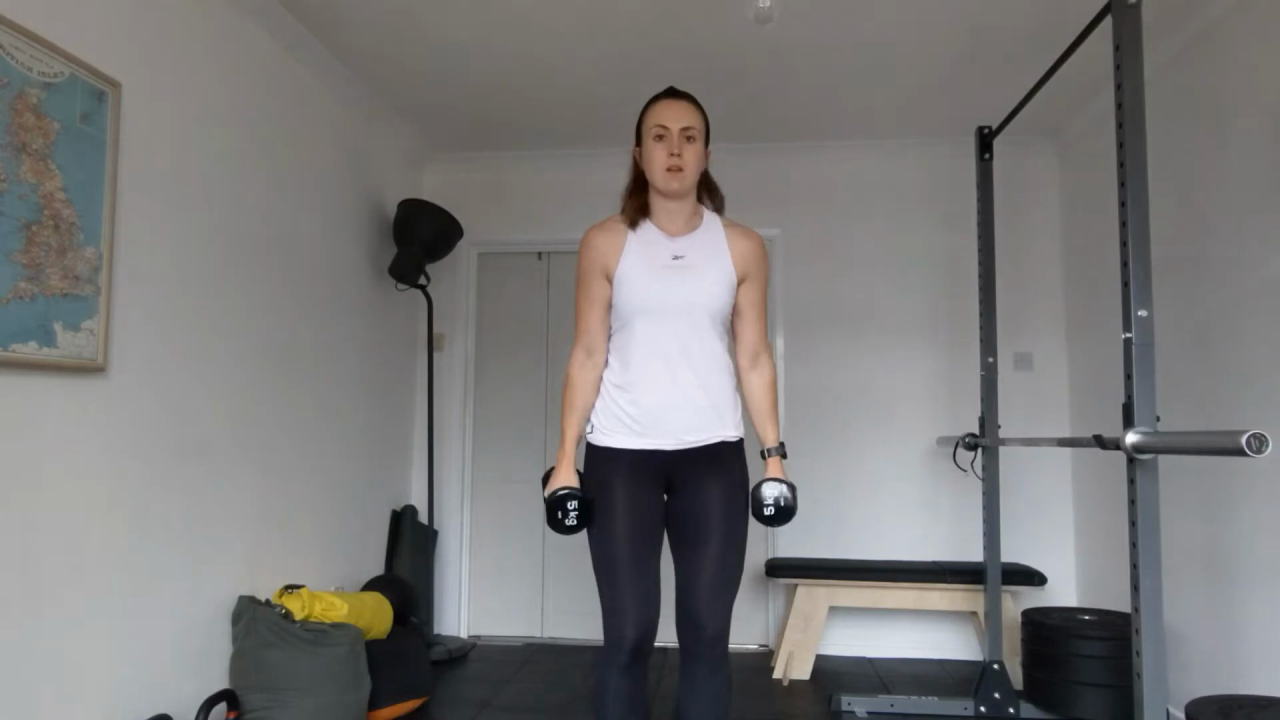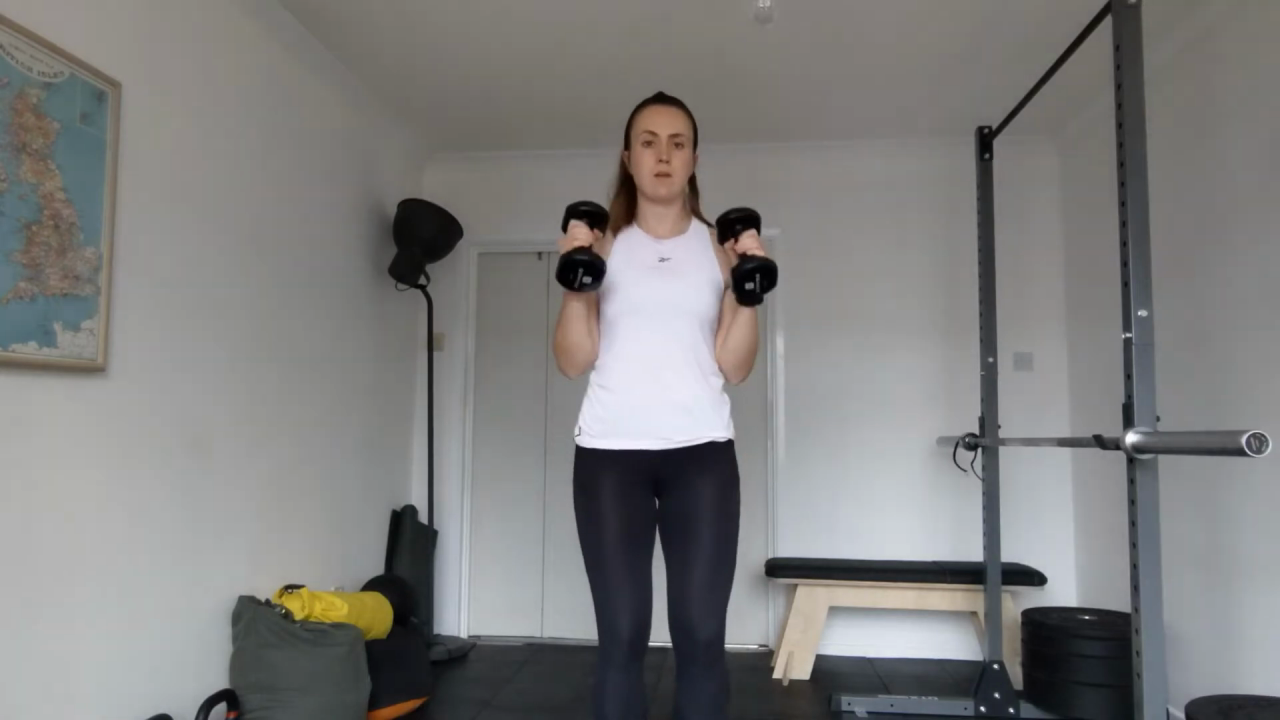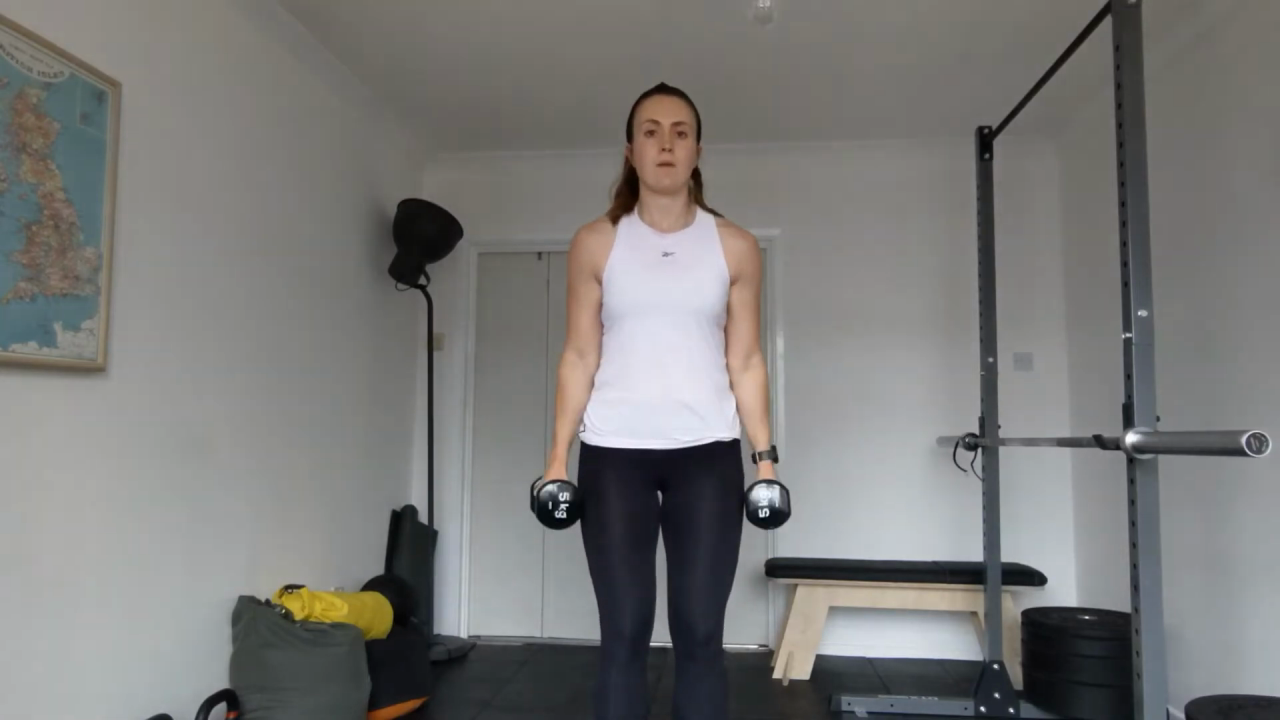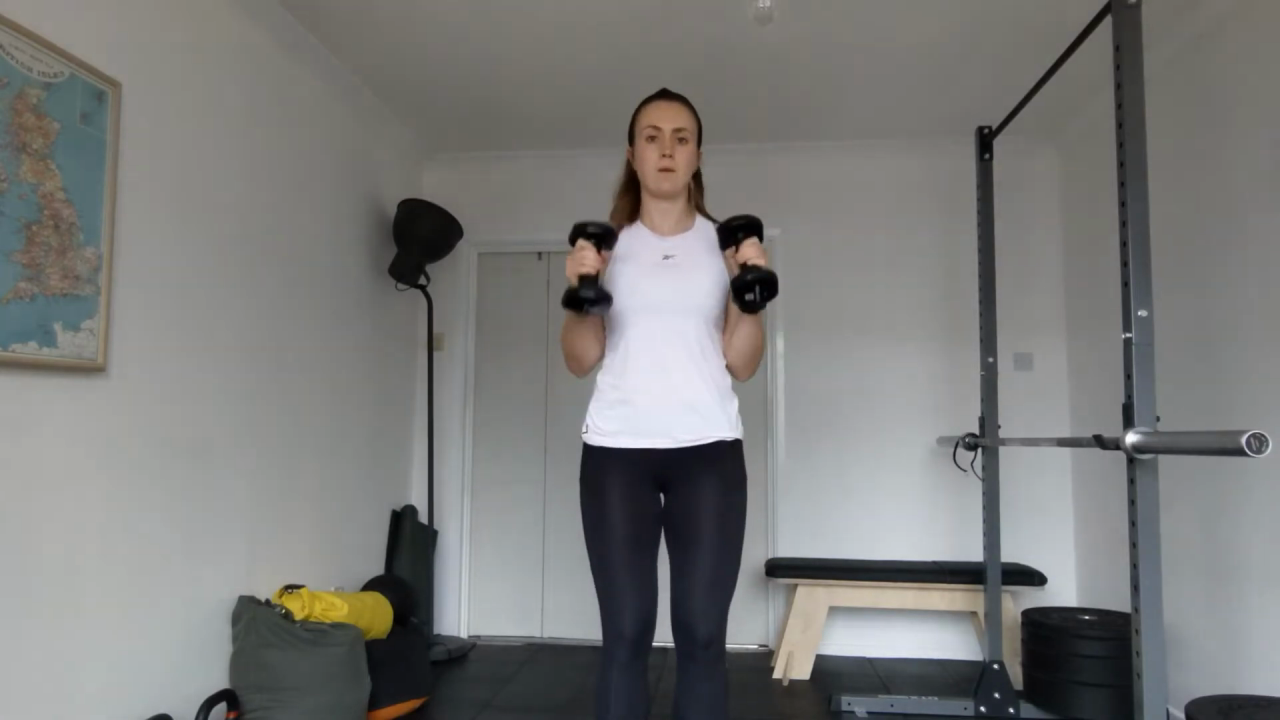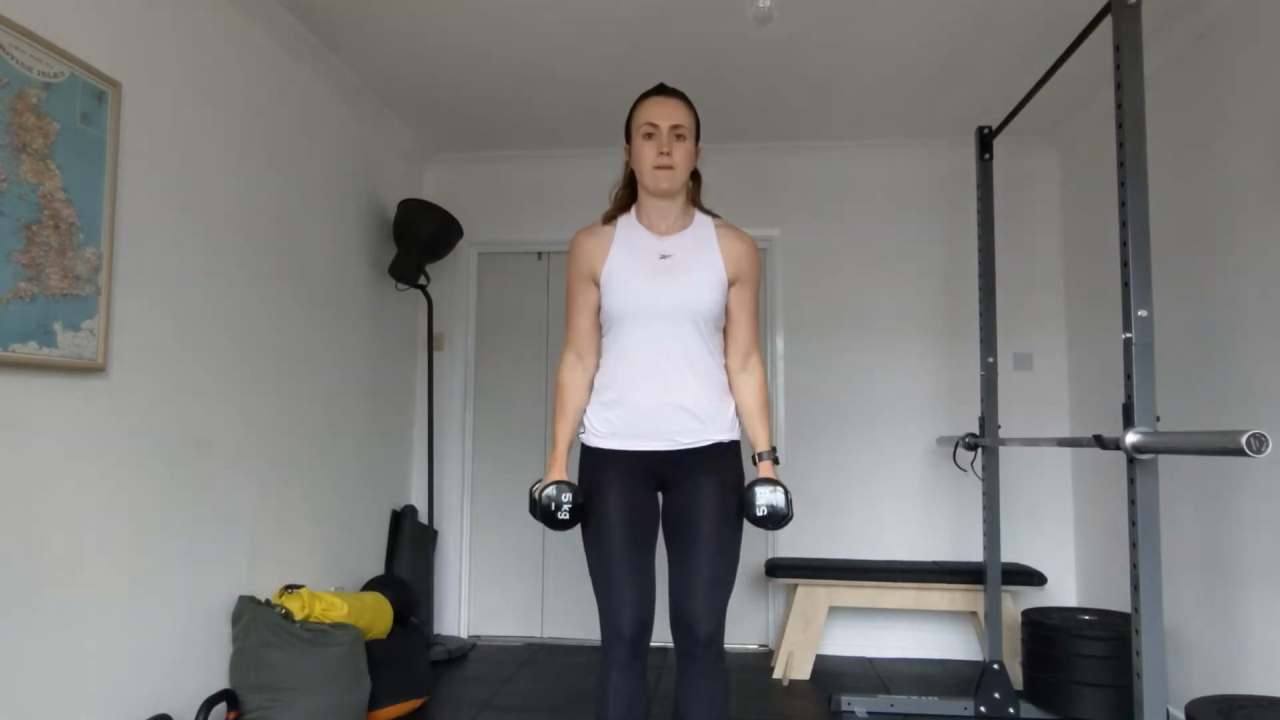
dt=1s
person 1, frame 1
left shoulder: (741, 246)
right shoulder: (605, 243)
left elbow: (753, 358)
right elbow: (586, 355)
left wrist: (774, 452)
right wrist: (565, 457)
left hip: (713, 456)
right hip: (621, 454)
left knee: (706, 633)
right knee: (628, 633)
person 1, frame 2
left shoulder: (723, 249)
right shoulder: (597, 244)
left elbow: (733, 366)
right elbow: (574, 361)
right wrist: (576, 281)
left hip: (701, 454)
right hip: (609, 454)
left knee: (701, 634)
right knee: (621, 635)
person 1, frame 3
left shoulder: (734, 246)
right shoulder: (595, 243)
left elbow: (745, 360)
right elbow: (579, 356)
left wrist: (765, 455)
right wrist: (557, 454)
left hip: (707, 456)
right hip: (615, 454)
left knee: (700, 633)
right knee: (624, 633)
person 1, frame 4
left shoulder: (728, 245)
right shoulder: (602, 244)
left elbow: (741, 364)
right elbow: (581, 359)
right wrist: (580, 290)
left hip: (708, 453)
right hip: (616, 452)
left knee: (702, 634)
right knee: (626, 634)
person 1, frame 5
left shoulder: (732, 247)
right shoulder: (593, 245)
left elbow: (743, 361)
right elbow: (579, 358)
left wrist: (765, 456)
right wrist: (557, 457)
left hip: (707, 457)
right hip: (614, 457)
left knee: (701, 634)
right knee: (624, 635)
